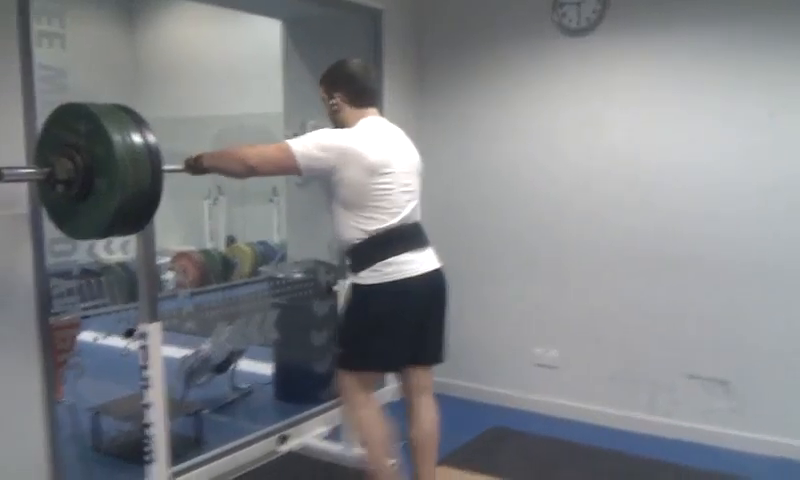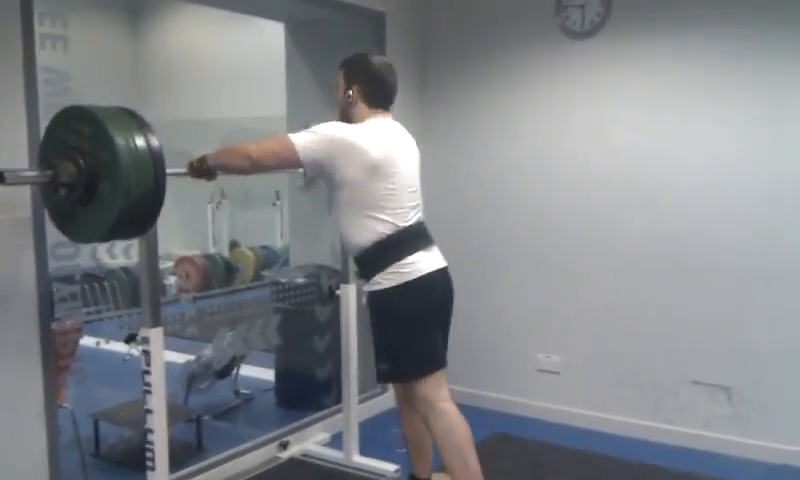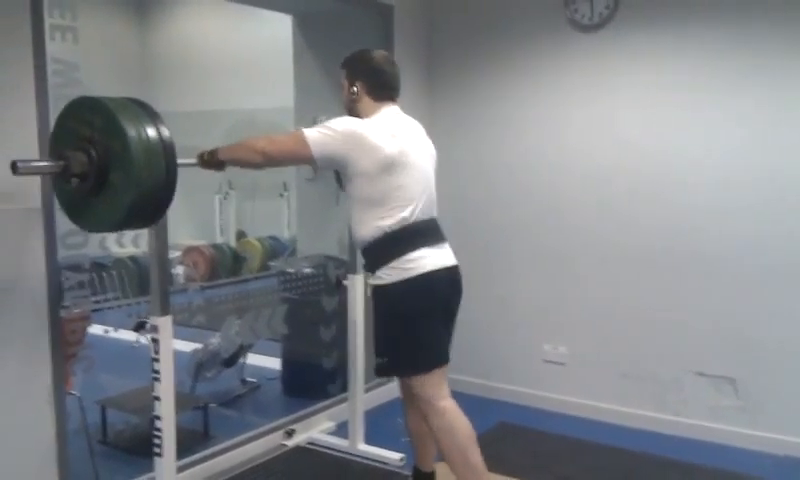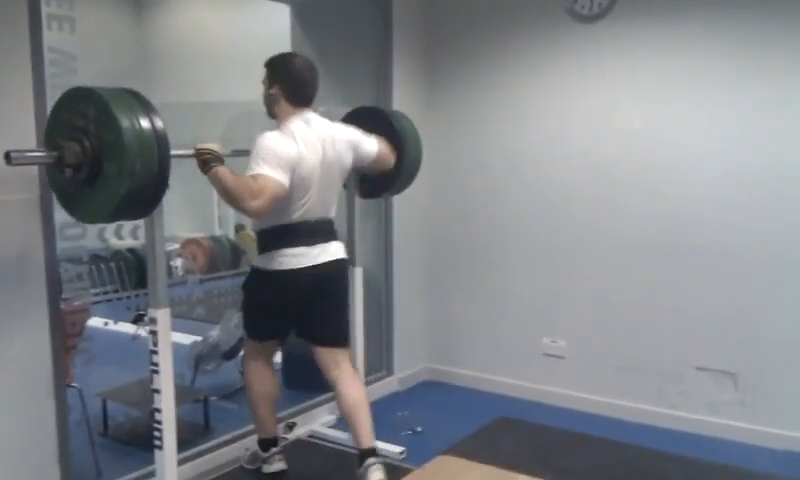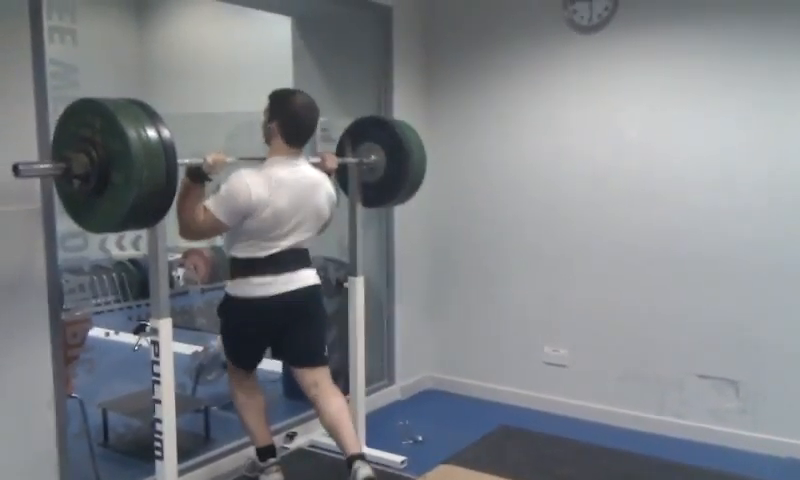
dt=1s
person 1, frame 1
left shoulder: (340, 144)
right shoulder: (400, 139)
left elbow: (253, 161)
left wrist: (202, 160)
left hip: (385, 284)
right hip: (426, 273)
left knee: (355, 387)
right knee: (420, 389)
person 1, frame 2
left shoulder: (342, 138)
right shoulder: (395, 135)
left elbow: (255, 156)
left wrist: (206, 162)
right wrist: (318, 170)
left hip: (401, 286)
right hip: (427, 275)
left knee: (431, 398)
right knee: (410, 389)
person 1, frame 3
left shoulder: (354, 133)
right shoulder: (409, 129)
left elbow: (268, 151)
left wrist: (217, 155)
left hip: (407, 280)
right hip: (435, 270)
left knee: (432, 395)
right knee: (415, 385)
person 1, frame 4
left shoulder: (276, 143)
right shoulder: (342, 135)
left elbow: (255, 201)
right elbow: (387, 158)
left wrist: (213, 165)
left hip: (282, 269)
right hip: (331, 262)
left knee: (257, 355)
right knee: (338, 365)
person 1, frame 5
left shoulder: (247, 184)
right shoulder: (322, 184)
left elbow: (192, 227)
left wrist: (197, 176)
left hip: (251, 298)
right hip: (302, 290)
left knee: (242, 376)
right knee: (319, 384)
